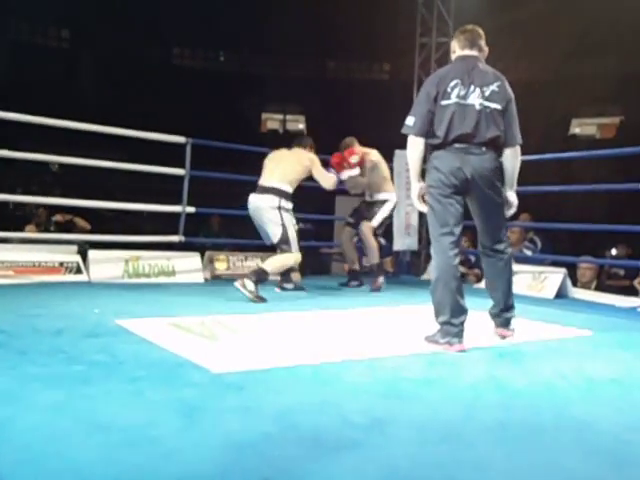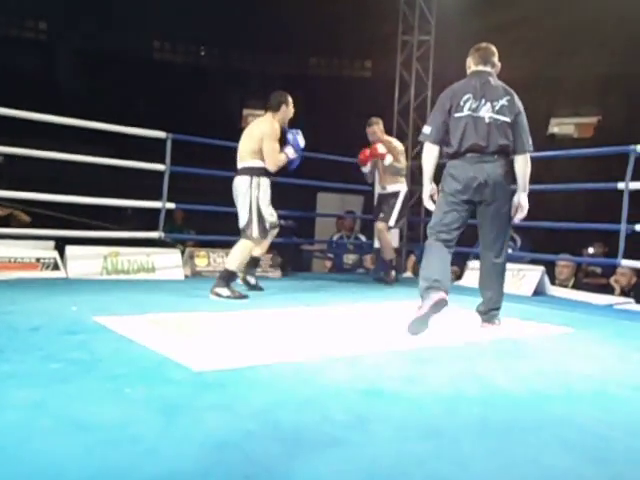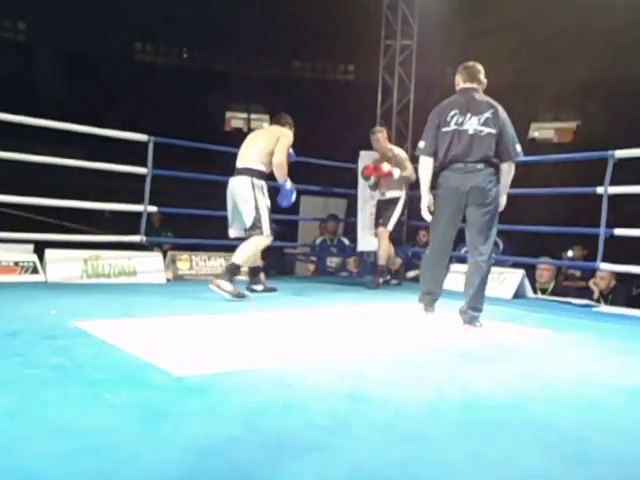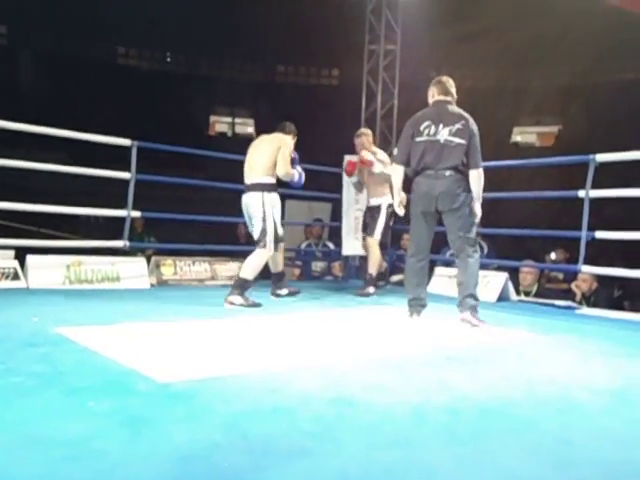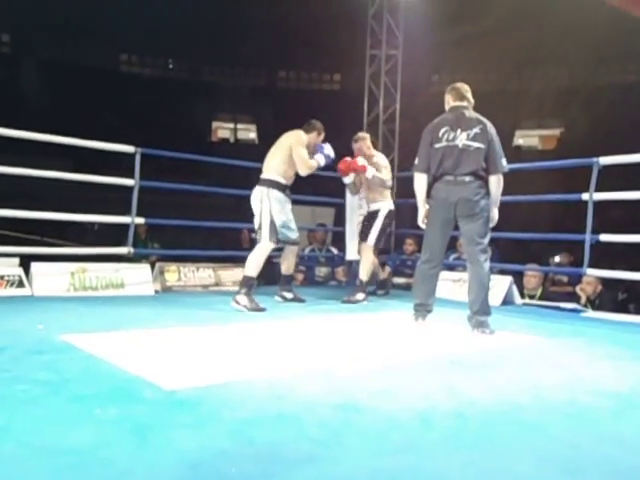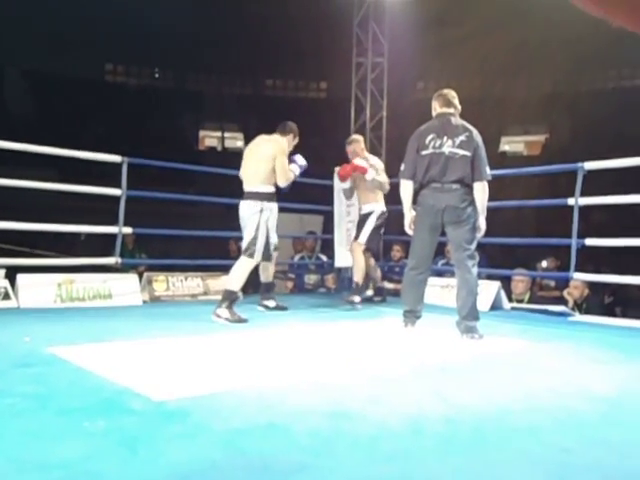
dt=0.5s
person 1, frame 1
left shoulder: (439, 79)
right shoulder: (499, 83)
left elbow: (416, 135)
right elbow: (512, 144)
left wrist: (415, 180)
right wrist: (510, 187)
left hip: (446, 163)
right hip: (486, 164)
left knee: (446, 246)
right knee: (495, 243)
left ankle: (450, 331)
right ankle: (503, 319)
person 1, frame 2
left shoulder: (453, 92)
right shoulder: (510, 97)
left elbow: (432, 142)
right elbow: (522, 152)
left wrist: (427, 182)
right wrist: (522, 193)
left hip: (460, 171)
right hip: (496, 174)
left knee: (439, 237)
right knee: (493, 248)
left ankle: (434, 291)
right ankle: (490, 313)
person 1, frame 3
left shoulder: (442, 109)
right shoulder: (495, 110)
left elbow: (427, 156)
right elbow: (508, 158)
left wrist: (425, 193)
right wrist: (503, 191)
left hip: (450, 180)
right hip: (484, 180)
left knee: (439, 245)
right knee: (480, 250)
left ankle: (428, 299)
right ankle: (471, 314)
person 1, frame 4
left shoulder: (417, 120)
right shoulder: (466, 121)
left elbow: (399, 162)
right elbow: (475, 167)
right wrist: (477, 200)
left hip: (423, 186)
right hip: (455, 187)
left knee: (418, 249)
right knee: (466, 248)
left ankle: (415, 307)
right ankle: (468, 305)
person 1, frame 5
left shoulder: (435, 126)
right shoulder: (484, 126)
left elbow: (421, 171)
right elbow: (496, 173)
left wrist: (422, 204)
right wrist: (494, 205)
left hip: (441, 192)
right hip: (473, 193)
left knee: (430, 255)
right knee: (478, 257)
left ankle: (421, 312)
right ankle: (479, 320)
person 1, frame 6
left shoulder: (421, 133)
right shoulder: (471, 133)
left elbow: (407, 178)
right elbow: (480, 181)
left wrist: (408, 210)
right wrist: (481, 214)
left hip: (428, 200)
right hip: (460, 201)
left knee: (418, 261)
right knee: (466, 262)
left ankle: (410, 318)
right ankle: (468, 325)
person 2, frame 1
left shoulder: (275, 155)
right shoulder: (309, 157)
right elbow: (328, 184)
right wrist: (335, 175)
left hip: (256, 199)
right hip: (274, 202)
left knee: (288, 233)
right knee: (293, 255)
left ankle: (287, 279)
right ankle: (250, 279)
person 2, frame 2
left shoulder: (261, 122)
right shoulder: (271, 125)
right elbow: (272, 164)
left wrist: (282, 148)
right wrist: (291, 150)
left hip: (250, 180)
right hip: (253, 181)
left knee: (272, 226)
right knee: (252, 236)
left ankle: (248, 271)
right ankle: (221, 284)
person 2, frame 3
left shoulder: (258, 133)
right shoulder: (285, 133)
right elbow: (278, 160)
left wrist: (283, 156)
right wrist: (285, 183)
left hip: (237, 181)
right hip: (251, 182)
left knee: (253, 234)
right knee: (263, 236)
left ankle: (256, 281)
right ankle: (225, 278)
person 2, frame 4
left shoulder: (261, 140)
right shoulder: (285, 140)
right elbow: (283, 172)
left wrist: (287, 164)
right wrist: (295, 174)
left hip: (251, 195)
right hip: (264, 196)
left knee: (277, 241)
right knee: (266, 247)
left ankle: (279, 287)
right ankle: (235, 293)
person 2, frame 5
left shoulder: (293, 138)
right shoulder: (298, 136)
right elbow: (305, 169)
left wrist: (314, 158)
right wrist: (321, 158)
left hip: (279, 195)
right hip: (269, 192)
left knee: (292, 242)
right knee: (266, 243)
left ankle: (285, 290)
right ankle: (243, 294)
person 2, frame 6
left shoulder: (256, 142)
right shoulder: (281, 144)
left elbow: (243, 174)
right elbow: (283, 181)
right wrist: (295, 168)
left hip: (249, 201)
right hip: (262, 203)
left knee: (268, 251)
right knee: (251, 256)
left ankle: (267, 298)
right ankle: (224, 307)
person 3, frame 1
left shoulder: (372, 158)
right shoulder: (356, 159)
left elbow: (359, 187)
right elbow: (352, 188)
left wrist: (353, 167)
left hip: (385, 200)
right hip: (369, 200)
left knee: (365, 228)
right knee: (345, 235)
left ankle: (378, 273)
right ankle: (355, 276)
person 3, frame 2
left shoulder: (395, 146)
right shoulder: (371, 149)
left elbow: (402, 171)
right elbow: (370, 178)
left wrist: (386, 158)
right wrist: (364, 164)
left hip: (397, 192)
right hip: (383, 193)
left knee: (381, 227)
right knee: (380, 231)
left ankle: (389, 267)
right ankle: (388, 269)
person 3, frame 3
left shoulder: (398, 154)
right shoulder: (377, 160)
left elbow: (411, 177)
left wrist: (393, 172)
right wrist: (369, 178)
left hip: (396, 198)
right hip: (382, 200)
left knee: (382, 232)
right knee: (384, 237)
left ankle: (380, 274)
right ankle: (397, 273)
person 3, frame 4
left shoulder: (380, 157)
right shoulder: (362, 159)
left elbow: (393, 177)
right elbow: (359, 187)
left wrist: (372, 164)
right wrist: (352, 174)
left hip: (383, 205)
right hip: (371, 205)
left knee: (372, 241)
right knee: (367, 243)
left ankle: (370, 284)
right ankle: (380, 275)
person 3, frame 5
left shoulder: (379, 160)
right shoulder: (361, 163)
left elbow: (387, 183)
right elbow: (354, 190)
left wrist: (368, 171)
right wrist: (346, 175)
left hip: (383, 210)
right hip: (372, 210)
left knee: (366, 247)
right knee: (366, 250)
left ankle: (360, 291)
person 3, frame 6
left shoulder: (374, 163)
right shoulder: (356, 166)
left elbow: (385, 187)
right elbow: (348, 195)
left wrist: (367, 171)
right wrist: (344, 179)
left hip: (375, 212)
right hip: (364, 213)
left knee: (357, 247)
right knee: (368, 253)
left ankle: (356, 293)
right ankle: (379, 292)
